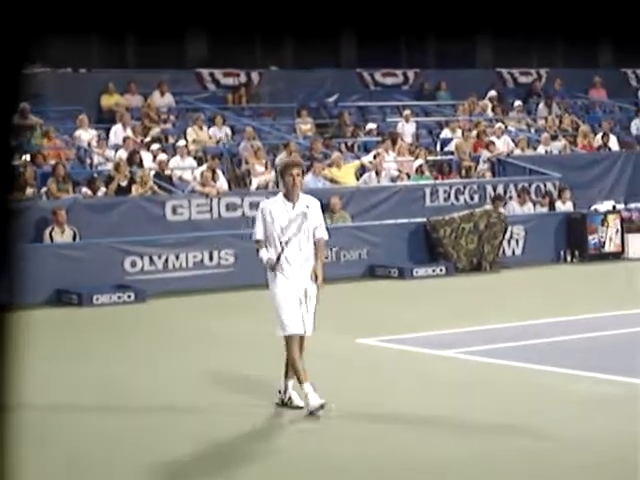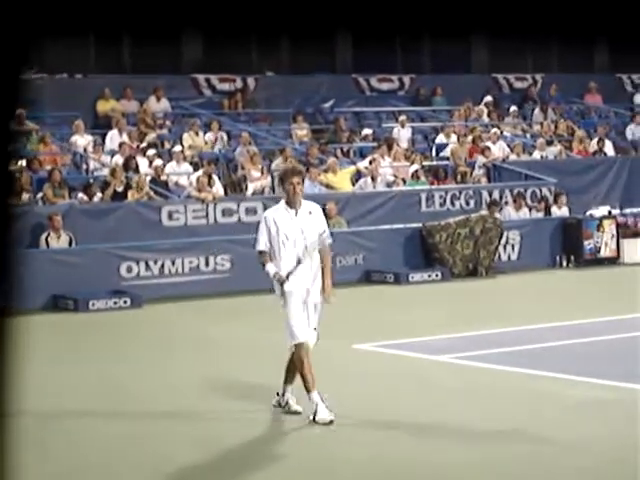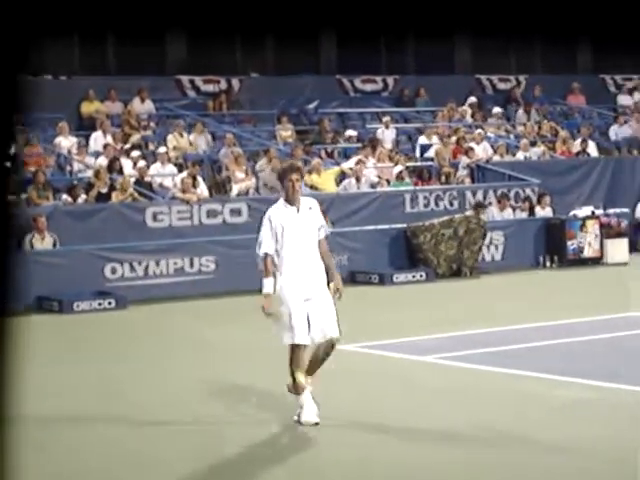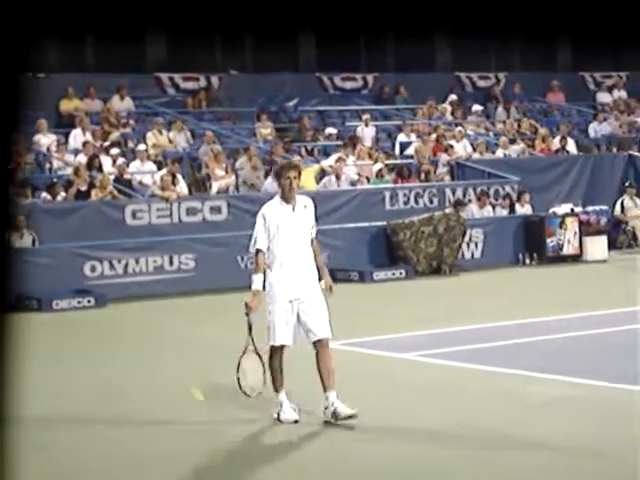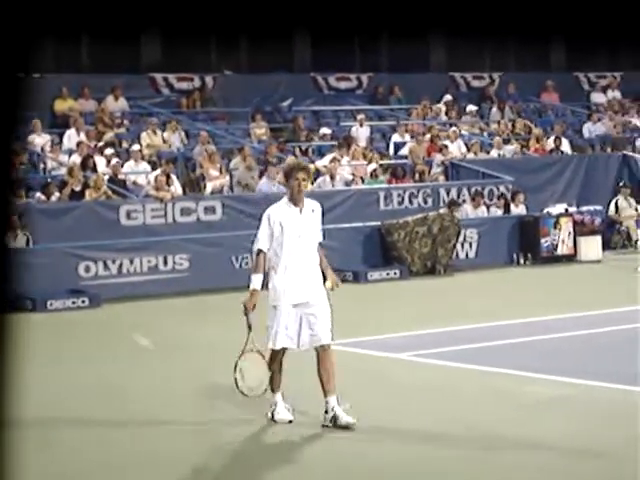
dt=0.2s
person 1, frame 1
left shoulder: (313, 204)
right shoulder: (267, 207)
left elbow: (320, 240)
right elbow: (259, 240)
left wrist: (319, 265)
right wrist: (267, 258)
left hip: (307, 280)
right hip: (282, 280)
left knee: (300, 337)
right knee: (292, 335)
left ankle: (286, 390)
right ankle: (309, 394)
person 1, frame 2
left shoulder: (315, 210)
right shoulder: (271, 216)
left elbow: (324, 247)
right elbow: (264, 252)
left wrist: (327, 280)
right wrist: (276, 273)
left hip: (313, 288)
right hip: (290, 288)
left knee: (302, 345)
right knee: (302, 343)
left ankle: (284, 394)
right ankle: (317, 403)
person 1, frame 3
left shoulder: (313, 206)
right shoulder: (273, 215)
right elbow: (267, 256)
left wrist: (334, 274)
right wrist: (268, 293)
left hip: (318, 285)
right hip: (292, 289)
left knee: (330, 340)
right knee: (298, 344)
left ankle: (300, 381)
right ankle: (303, 404)
person 1, frame 4
left shoulder: (307, 205)
right shoulder: (268, 212)
right elbow: (260, 252)
left wrist: (323, 270)
right wrist: (256, 291)
left hip: (309, 285)
right hip: (281, 288)
left knee: (323, 341)
right knee: (278, 346)
left ankle: (331, 404)
right ankle: (282, 403)
person 1, frame 5
left shoulder: (315, 208)
right shoulder: (274, 213)
right elbow: (261, 253)
left wrist: (327, 270)
right wrist: (253, 291)
left hip: (313, 290)
right hip: (284, 291)
left knee: (324, 346)
right knee: (279, 348)
left ankle: (331, 408)
right ankle: (277, 402)
